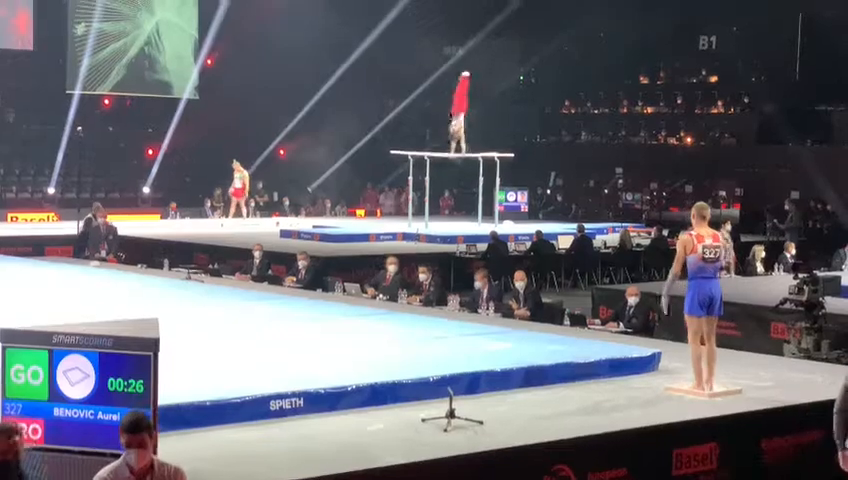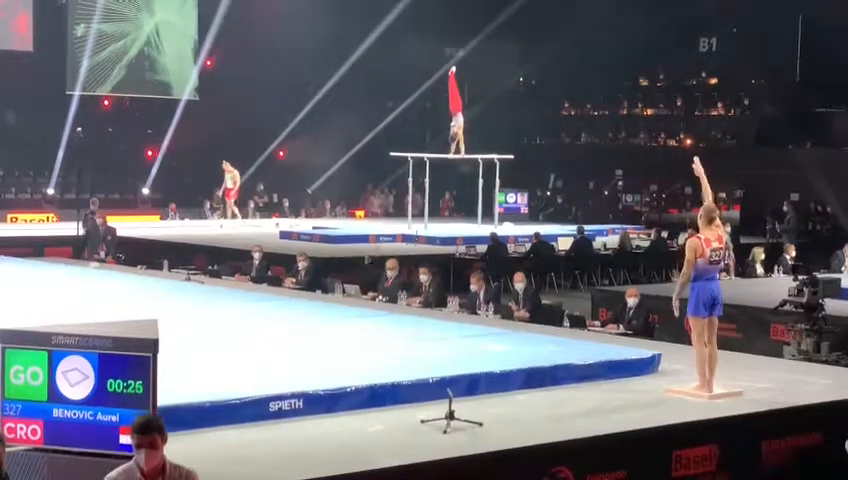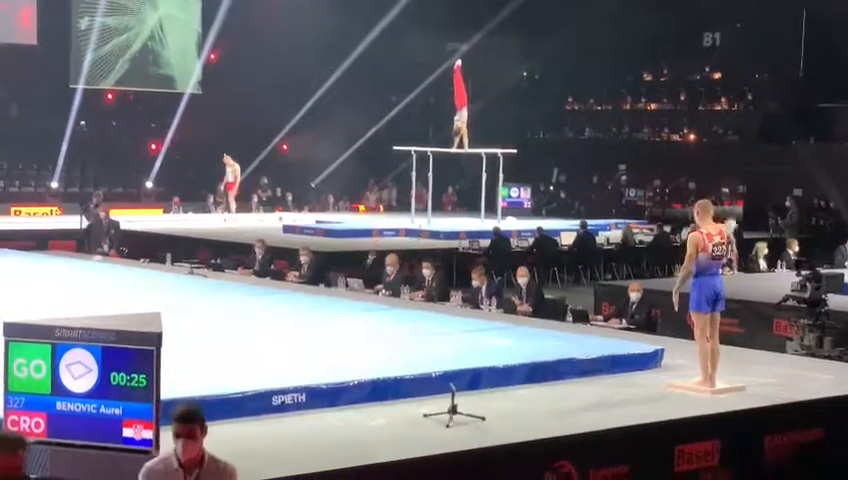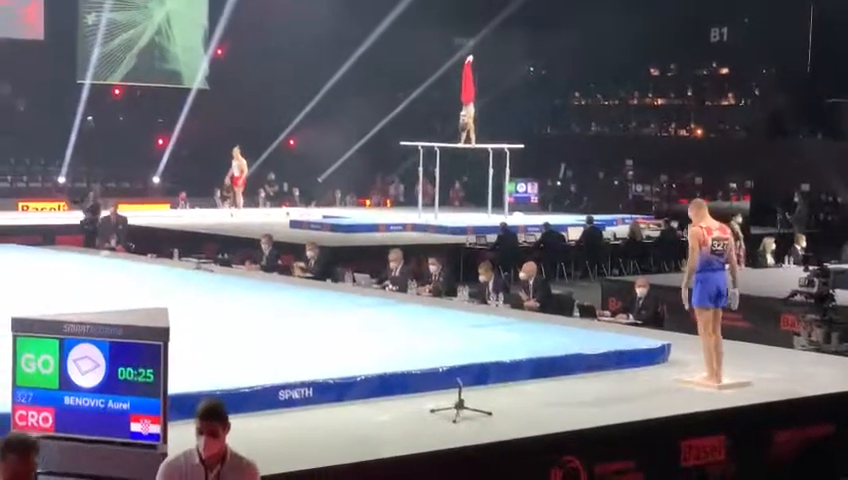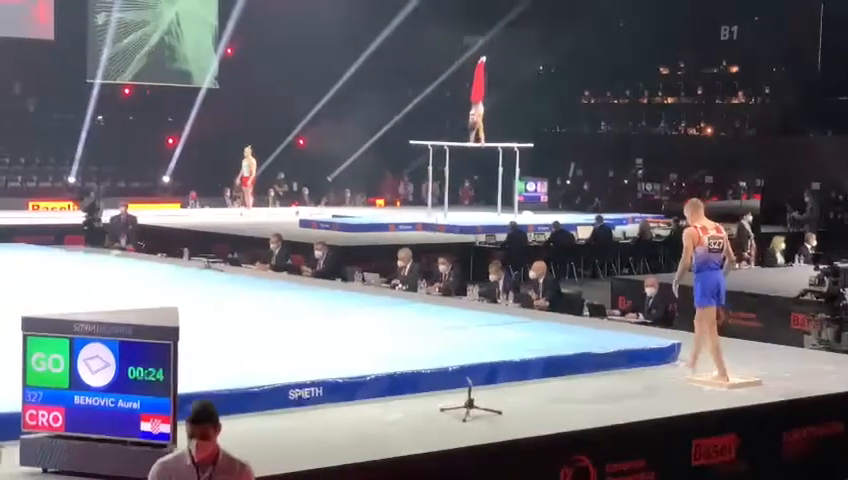
dt=0.5s
person 1, frame 1
left shoulder: (686, 238)
right shoulder: (718, 237)
left elbow: (676, 270)
left wrist: (665, 293)
left hip: (697, 287)
right hip: (715, 287)
left knee: (694, 339)
right knee: (710, 338)
left ankle: (698, 383)
right ankle: (709, 380)
person 1, frame 2
left shoulder: (694, 242)
right shoulder: (720, 233)
left elbow: (687, 274)
right elbow: (710, 203)
left wrist: (676, 295)
right wrist: (702, 175)
left hip: (700, 289)
right hip: (716, 287)
left knee: (699, 341)
right knee: (711, 340)
left ankle: (702, 384)
right ankle: (710, 382)
person 1, frame 3
left shoulder: (695, 236)
right shoulder: (722, 231)
left elbow: (688, 268)
left wrist: (675, 289)
left hip: (702, 285)
right hip: (718, 283)
left knee: (701, 335)
right knee: (713, 335)
left ankle: (704, 379)
right ankle: (712, 378)
person 1, frame 4
left shoulder: (696, 231)
right shoulder: (726, 230)
left elbow: (692, 263)
right elbow: (733, 262)
left wrist: (684, 286)
right wrist: (734, 287)
left hip: (704, 279)
right hip: (720, 279)
left knee: (705, 331)
right knee: (715, 330)
left ankle: (711, 375)
right ankle: (718, 372)
person 1, frame 5
left shoulder: (691, 232)
right shoulder: (720, 230)
left elbow: (686, 262)
right elbow: (731, 259)
left wrist: (676, 281)
left hip: (704, 279)
right hip: (719, 278)
left knee: (710, 329)
right knee: (699, 322)
left ankle: (722, 373)
right ankle: (692, 362)
